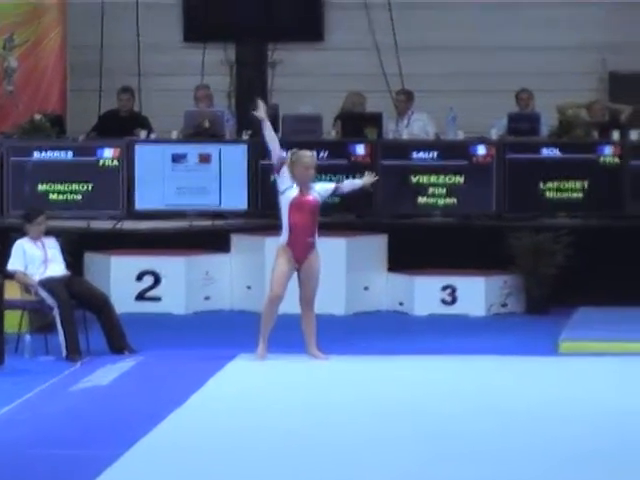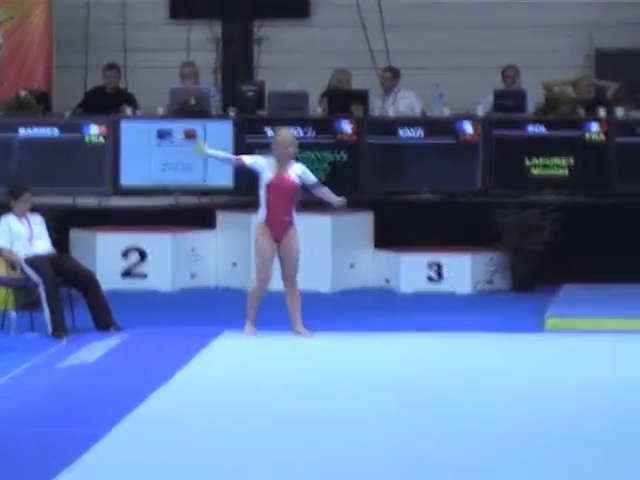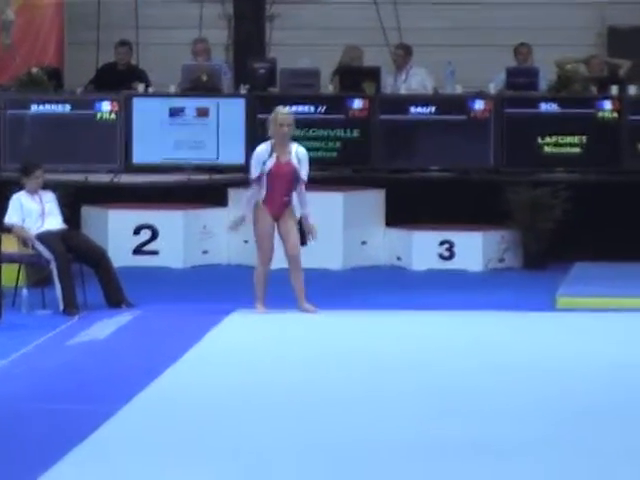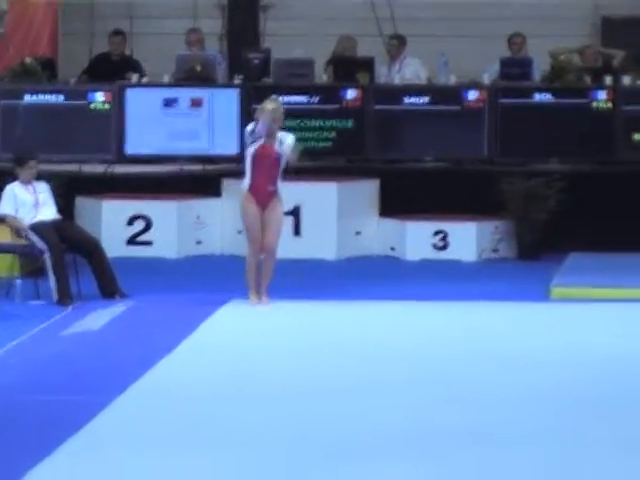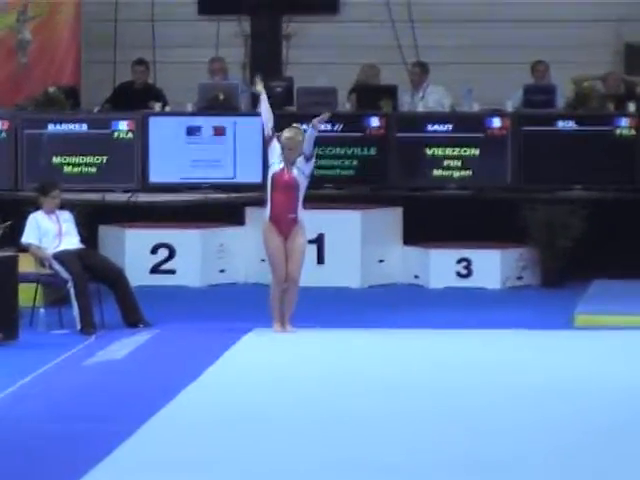
dt=0.2s
person 1, frame 1
left shoulder: (317, 190)
right shoulder: (286, 183)
left elbow: (342, 186)
right elbow: (276, 154)
left wrist: (365, 181)
right wrist: (265, 122)
left hip: (309, 252)
right hip: (287, 250)
left knee: (308, 301)
right knee: (274, 297)
left ankle: (311, 347)
right ankle: (262, 343)
person 1, frame 2
left shoulder: (300, 170)
right shoulder: (263, 163)
left elbow: (317, 187)
right elbow: (237, 160)
left wrist: (334, 199)
right wrist: (209, 152)
left hip: (289, 230)
right hip: (266, 228)
left knee: (291, 279)
right knee: (263, 279)
left ankle: (298, 325)
right ankle: (249, 322)
person 1, frame 3
left shoulder: (300, 152)
right shoulder: (262, 150)
left elbow: (301, 186)
right elbow: (255, 183)
left wrist: (306, 218)
right wrist: (245, 213)
left hip: (286, 208)
right hip: (264, 207)
left knee: (294, 255)
right knee: (264, 257)
left ankle: (302, 300)
right ankle: (259, 301)
person 1, frame 4
left shoulder: (284, 137)
right shoulder: (252, 132)
left elbow: (287, 145)
right elbow: (258, 128)
left wrist: (288, 144)
right wrist: (264, 122)
left hip: (272, 197)
right hip: (252, 195)
left knee: (270, 248)
right knee: (255, 248)
left ankle: (263, 292)
right ankle: (253, 292)
person 1, frame 5
left shoulder: (304, 165)
right shoulder: (275, 158)
left elbow: (310, 139)
right elbow: (268, 124)
left wrist: (317, 125)
right wrist: (262, 93)
left hip: (294, 228)
right hip: (272, 227)
left knee: (293, 277)
right knee: (279, 276)
left ankle: (287, 320)
right ankle: (276, 320)
person 2, frame 1
left shoulder: (52, 242)
right shoulder: (21, 245)
right elbow: (18, 274)
left wrist: (68, 275)
right wrist: (35, 285)
left hip: (65, 278)
right hip: (44, 281)
left knee: (101, 299)
right knee: (63, 302)
left ankle: (119, 344)
right ankle: (71, 351)
person 2, frame 2
left shoulder: (37, 218)
left wrist: (56, 255)
right wrist: (20, 262)
left hip: (51, 254)
right hip: (29, 258)
left knee: (87, 276)
right knee: (49, 278)
left ankle: (105, 322)
right ankle: (57, 328)
person 2, frame 3
left shoulder: (49, 195)
right shoulder: (18, 199)
right elbow: (15, 228)
left wrist: (65, 229)
right wrist: (32, 239)
left hip: (63, 231)
right hip: (42, 235)
left knee: (98, 253)
right knee: (60, 255)
left ankle: (116, 298)
right ankle: (69, 304)
person 2, frame 4
left shoulder: (43, 186)
left wrist: (59, 219)
right wrist: (26, 229)
left hip: (56, 221)
right hip: (35, 225)
left knee: (92, 244)
right knee: (54, 246)
left ankle: (110, 289)
right ankle: (62, 295)
person 2, frame 5
left shoulder: (67, 215)
right shoulder: (35, 218)
right elbow: (32, 248)
left wrist: (82, 249)
right wrist: (49, 259)
left hip: (80, 251)
right hip: (58, 255)
left knee: (115, 272)
right knee: (78, 275)
left ankle: (134, 318)
right ankle: (86, 324)
